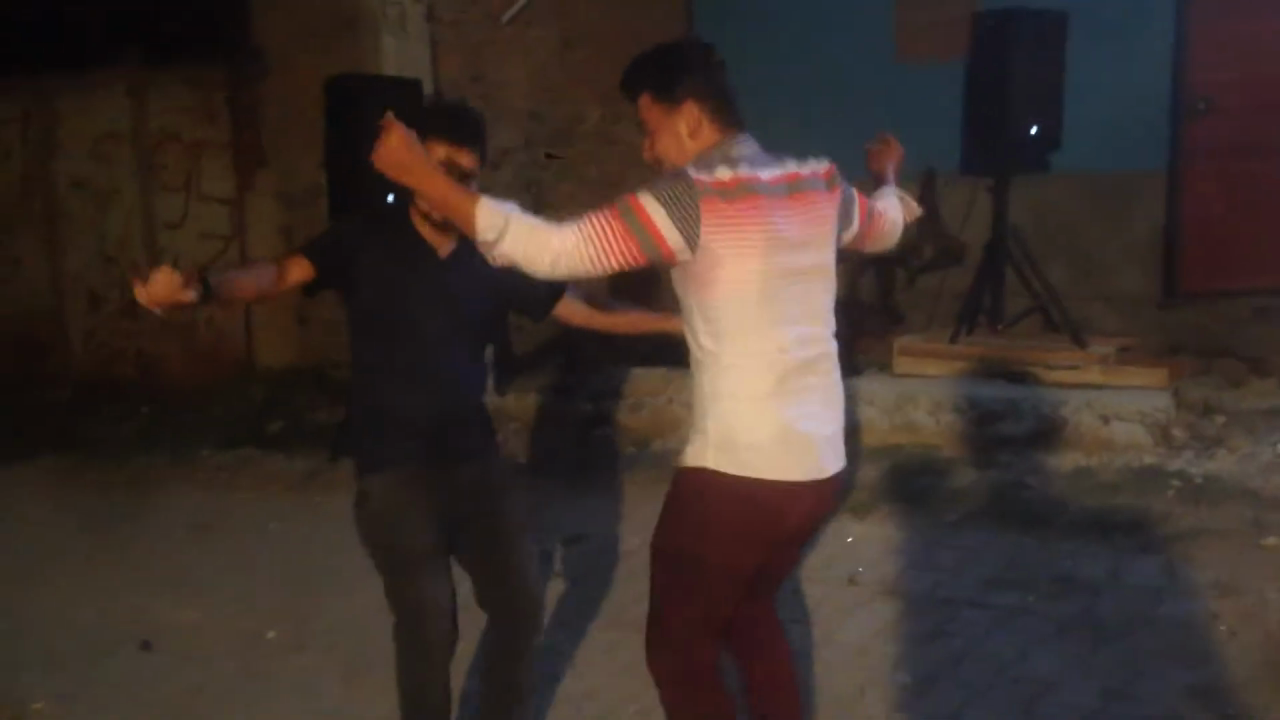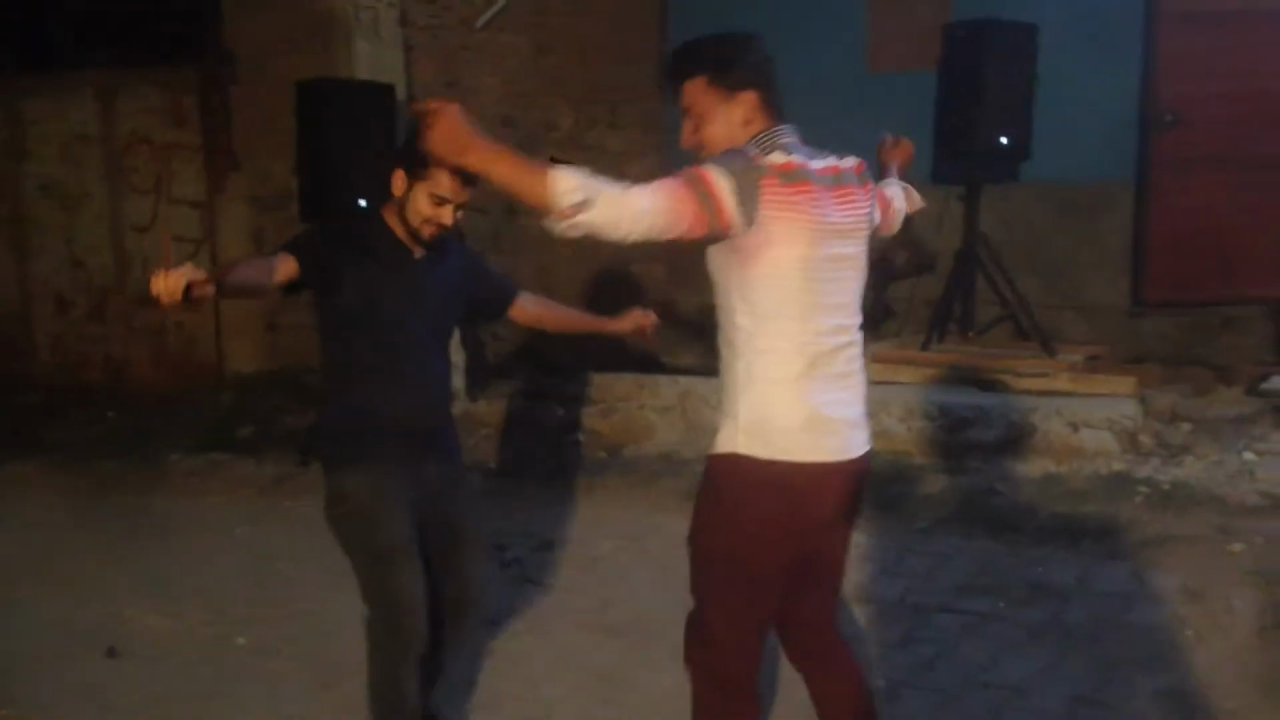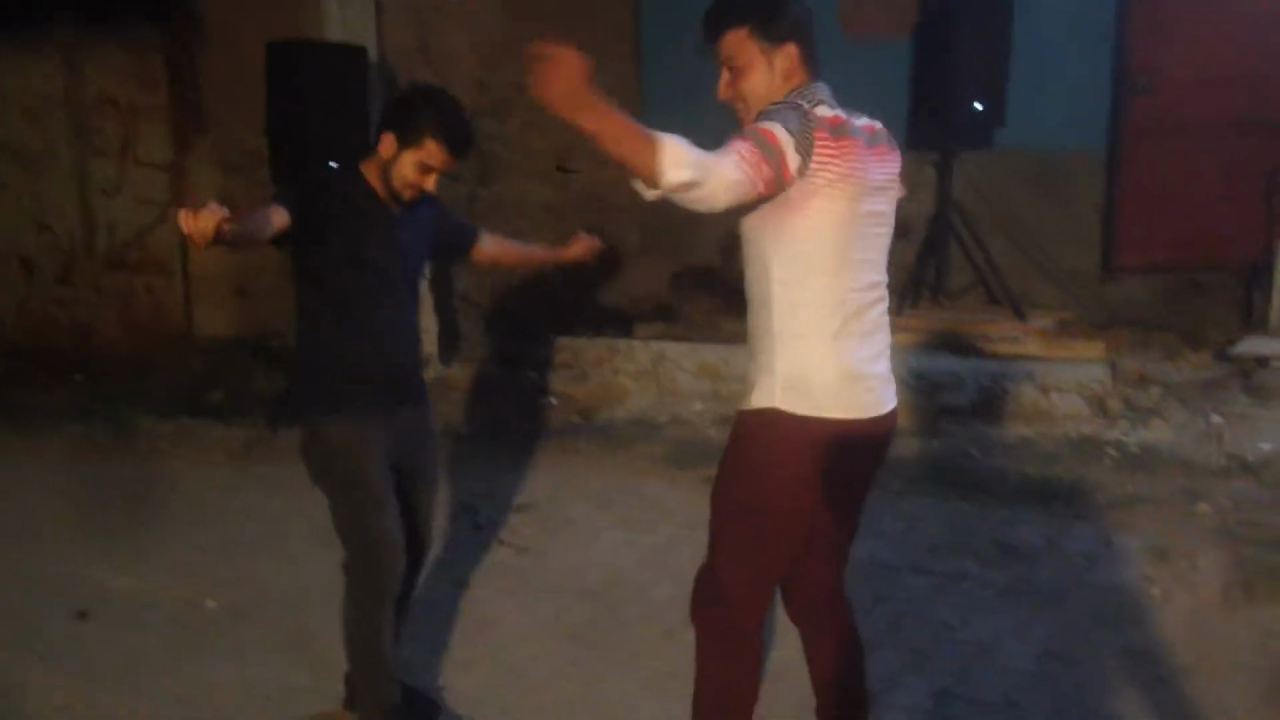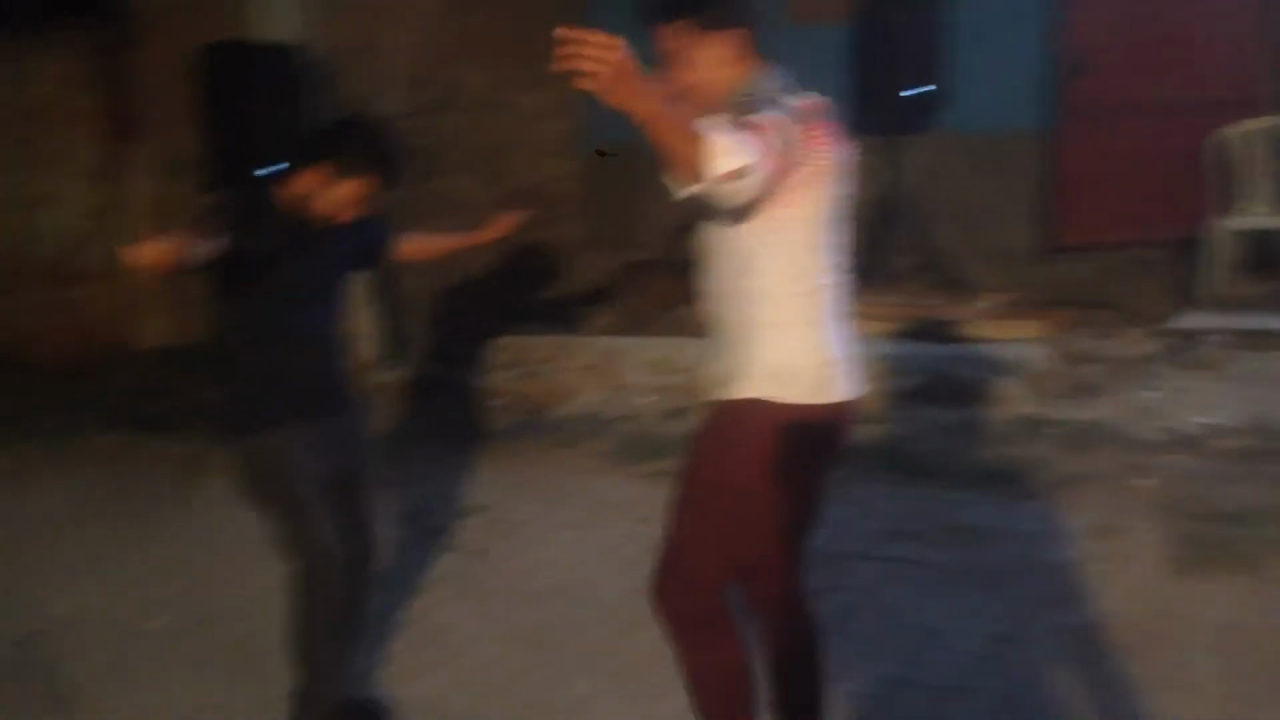
dt=0.3s
person 1, frame 1
left shoulder: (693, 199)
right shoulder: (817, 184)
left elbow: (550, 249)
right elbow: (884, 225)
left wrist: (418, 173)
right wrist: (887, 177)
left hip: (734, 474)
right hip: (816, 467)
left knee: (680, 645)
right knee: (748, 614)
person 1, frame 2
left shoulder: (745, 178)
right shoulder: (848, 180)
left elbow: (623, 210)
right elbow: (889, 210)
left wrist: (476, 152)
right wrist: (894, 174)
left hip: (764, 462)
right hip: (840, 457)
left knee: (721, 648)
right knee: (811, 626)
person 1, frame 3
left shoulder: (793, 128)
right shoulder: (869, 140)
left elbow: (704, 177)
left wrist: (588, 109)
left hip: (795, 415)
right hip: (864, 410)
left knee: (725, 601)
right knee: (817, 593)
person 1, frame 4
left shoulder: (772, 117)
right shoulder: (794, 118)
left elbow: (733, 168)
left wrist: (638, 99)
left hip: (772, 401)
right hip: (808, 396)
left knee: (687, 587)
right knee: (773, 584)
person 2, frame 1
left shoulder: (491, 261)
right shoulder: (364, 243)
left elbow: (571, 307)
right elbow: (282, 273)
left wrist: (670, 323)
right wrist: (203, 287)
left hip: (475, 464)
right hip: (393, 474)
left knee: (519, 608)
right knee: (427, 626)
person 2, frame 2
left shoulder: (455, 261)
right shoulder: (340, 246)
left elbow: (525, 306)
right elbow: (274, 269)
left wrist: (611, 325)
right wrist: (211, 283)
left hip: (439, 461)
right hip: (365, 469)
left knee: (458, 603)
right knee: (403, 618)
person 2, frame 3
left shoulder: (422, 212)
right shoulder: (322, 200)
left elbow: (484, 245)
right elbow: (269, 219)
left wrist: (558, 254)
right wrist: (230, 226)
left hip: (406, 406)
right hip: (339, 412)
left knee: (409, 550)
right knee: (379, 555)
person 2, frame 4
left shoulder: (340, 227)
right shoulder: (249, 218)
left elbow: (401, 246)
right elbow: (203, 246)
left wrist: (478, 236)
right wrist: (170, 255)
left hip: (335, 415)
right hip: (272, 426)
left knee: (354, 556)
right knee: (325, 561)
